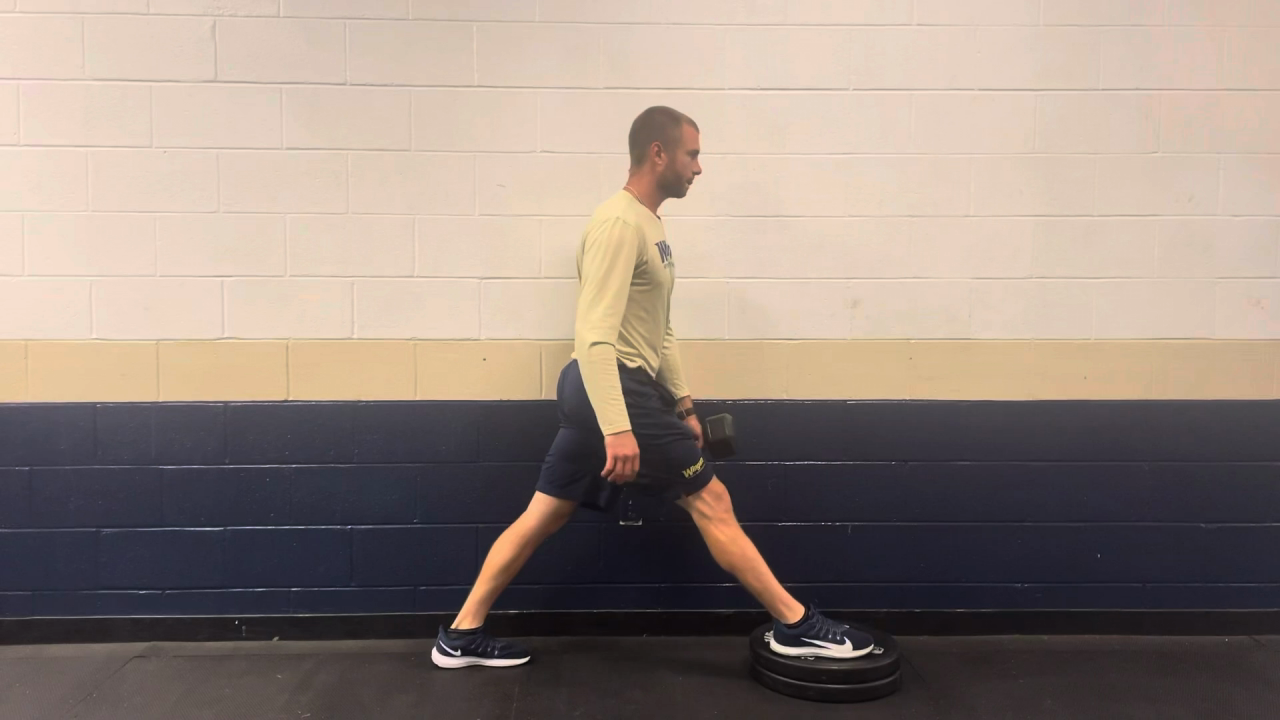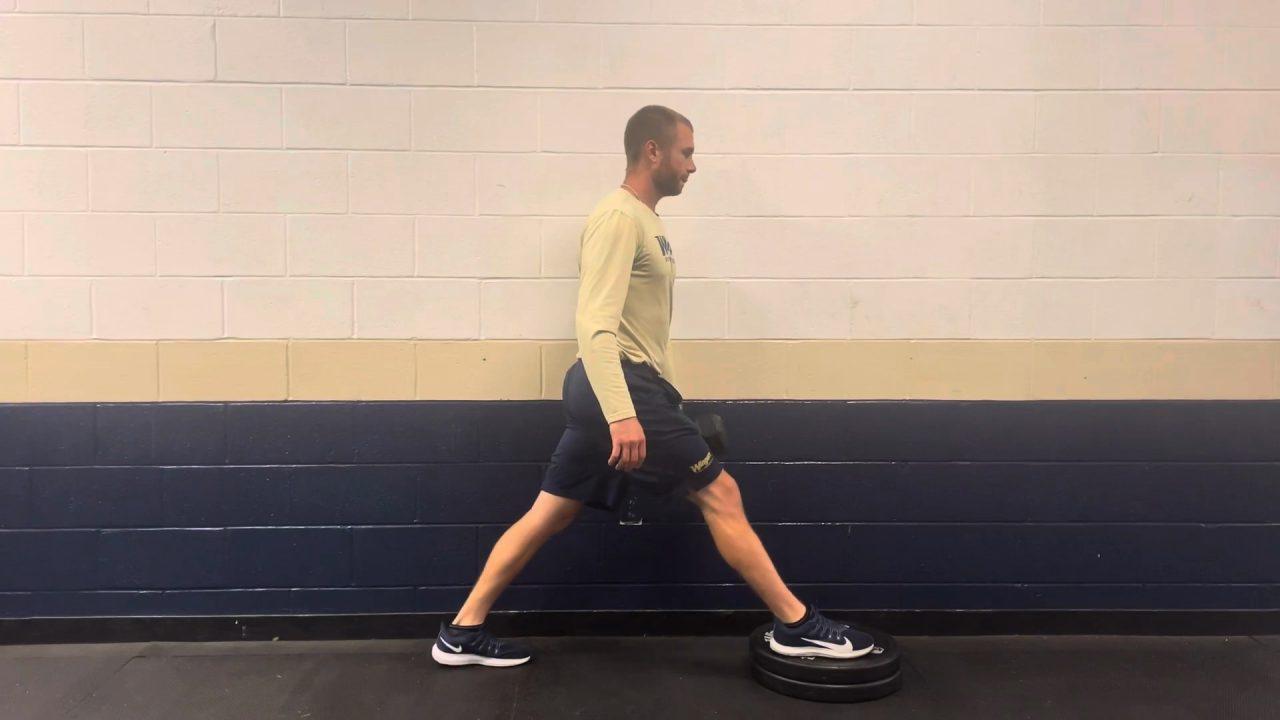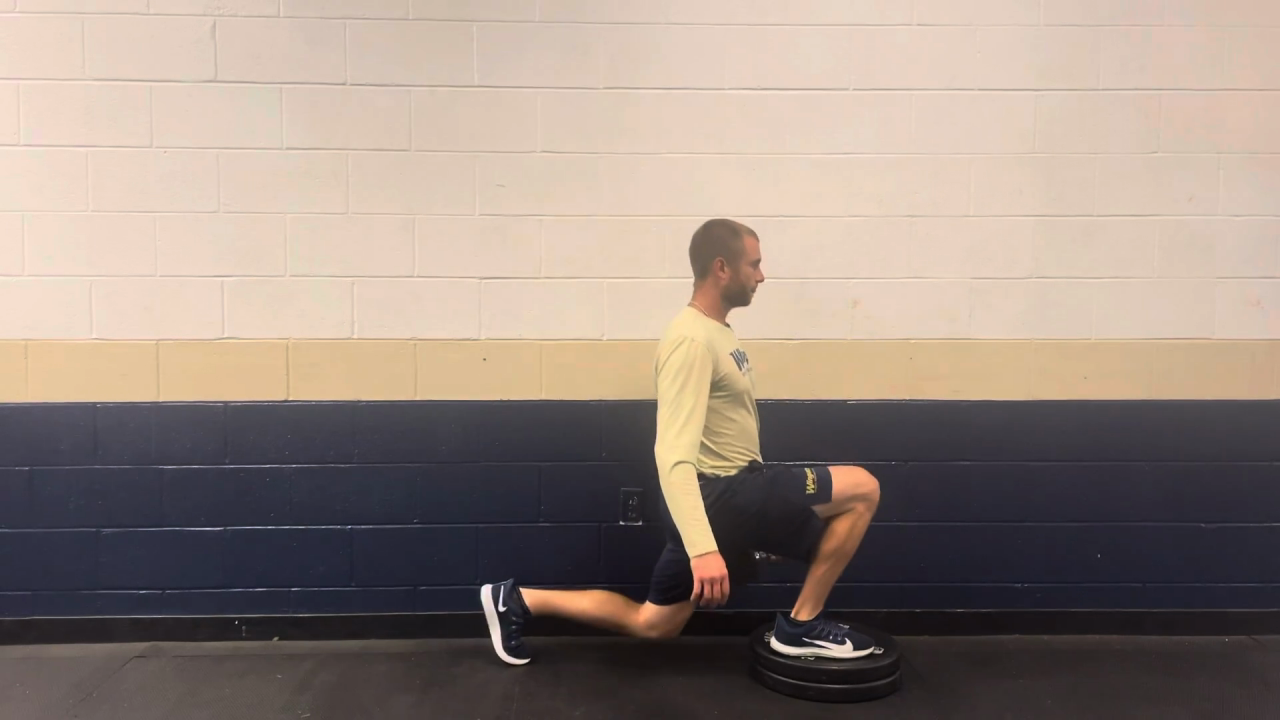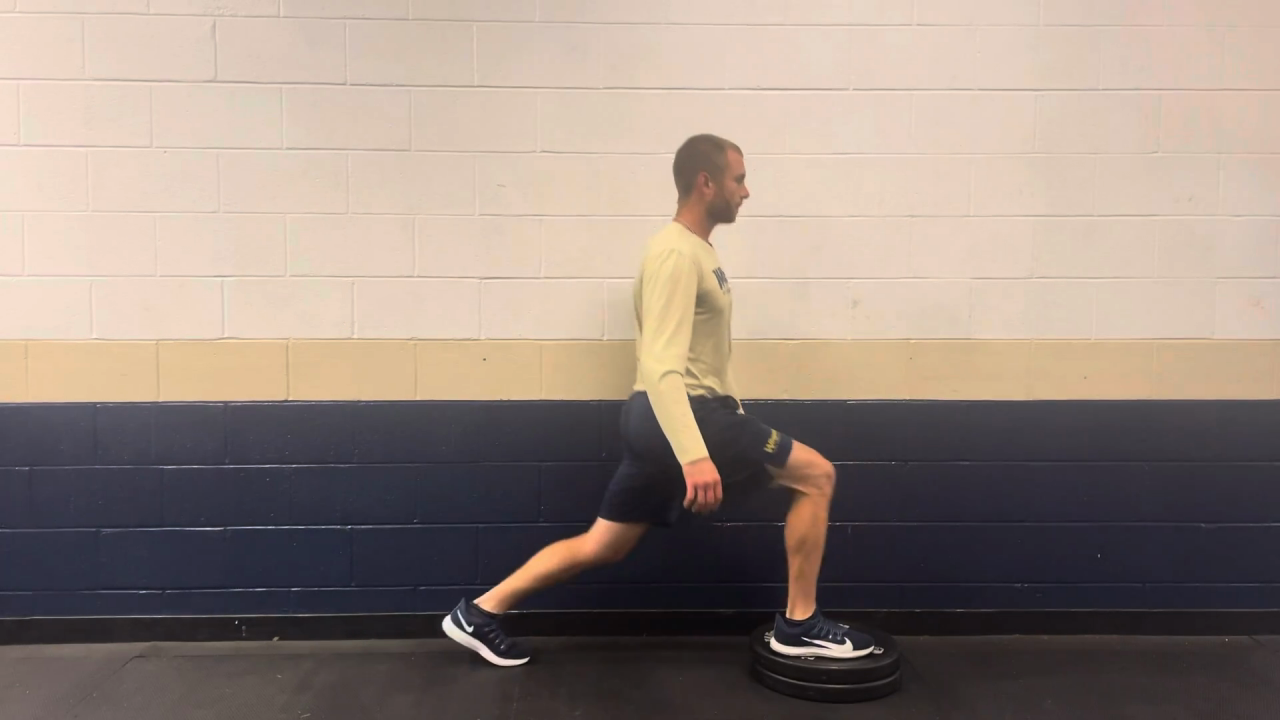
dt=1s
person 1, frame 1
left shoulder: (646, 222)
right shoulder: (620, 224)
left elbow: (655, 330)
right elbow: (596, 334)
left wrist: (682, 403)
right wrist: (618, 427)
left hip: (593, 389)
right hip: (613, 388)
left knee: (545, 513)
right knee: (711, 500)
left ankle: (462, 634)
right ankle: (797, 625)
person 1, frame 2
left shoulder: (643, 219)
right shoulder: (620, 217)
right elbow: (595, 325)
left wrist: (654, 401)
right wrist: (622, 414)
left hip: (607, 388)
right hip: (621, 387)
left knee: (549, 513)
right knee: (720, 495)
left ankle: (464, 630)
right ankle: (797, 625)
person 1, frame 3
left shoulder: (714, 331)
right shoulder: (692, 341)
right elbow: (674, 456)
left wrist: (758, 519)
right wrist: (702, 550)
left hip: (724, 491)
right hip: (721, 496)
left knee: (653, 623)
right knee: (862, 490)
left ankle: (516, 601)
right ankle: (803, 624)
person 1, frame 4
left shoulder: (696, 249)
right shoulder: (676, 253)
right elbow: (662, 367)
left wrist: (734, 422)
right wrist: (696, 455)
left hip: (663, 419)
right hip: (685, 417)
left knee: (603, 543)
right knee: (816, 475)
left ankle: (480, 611)
right ankle: (800, 623)
